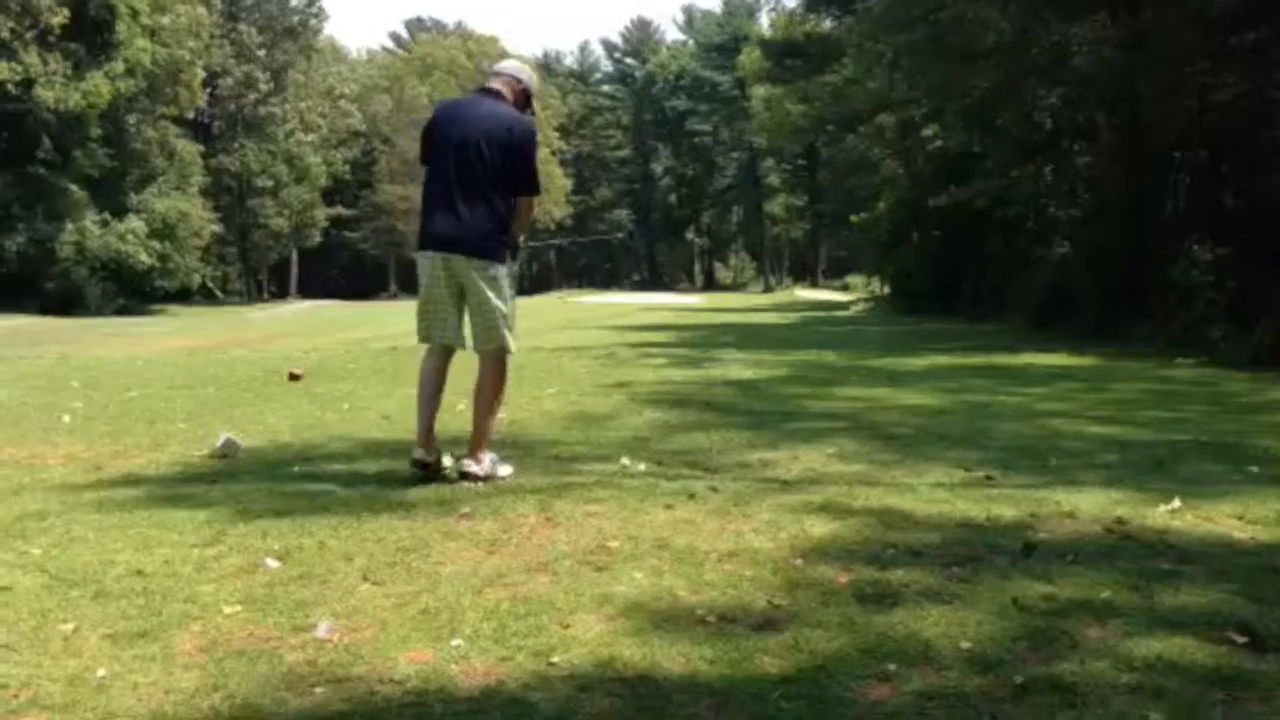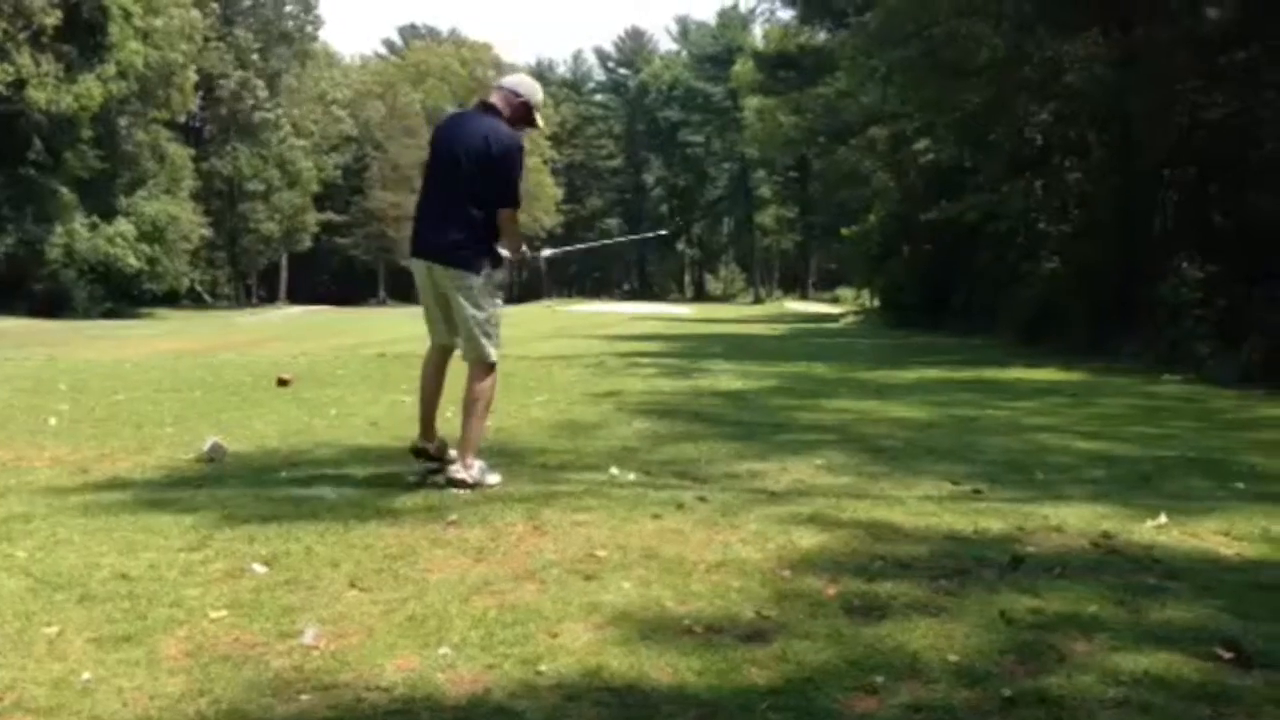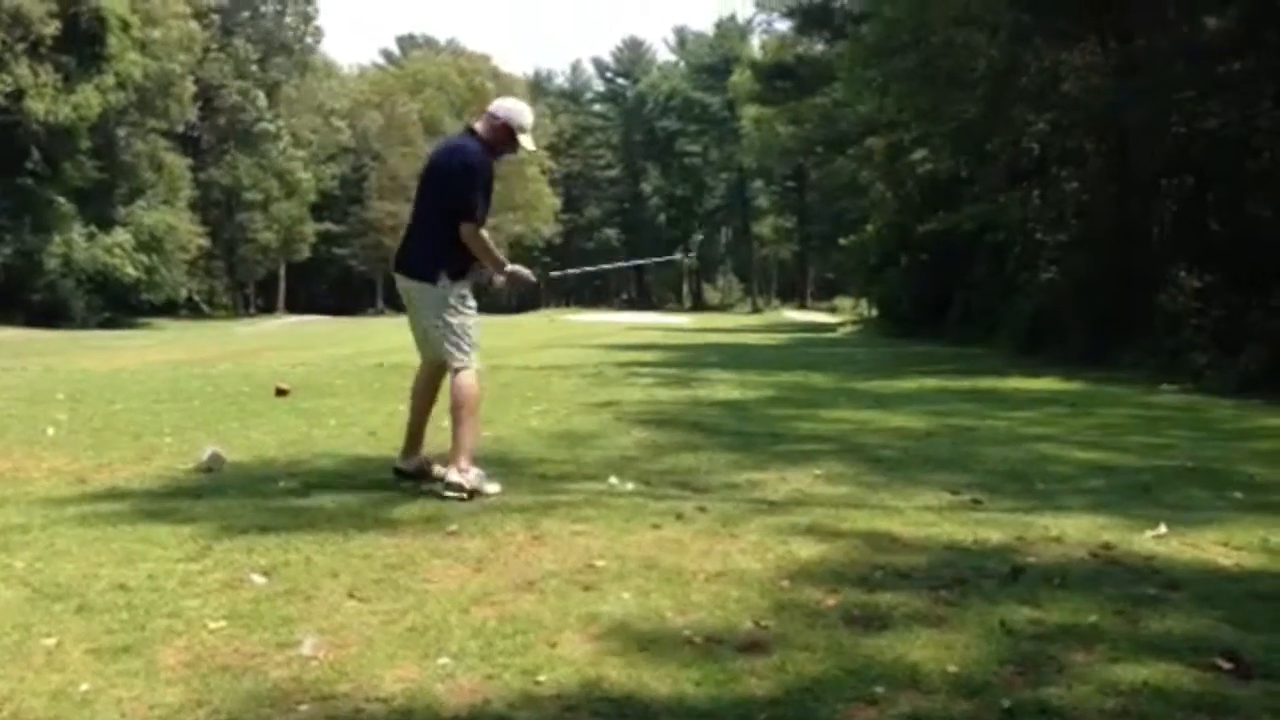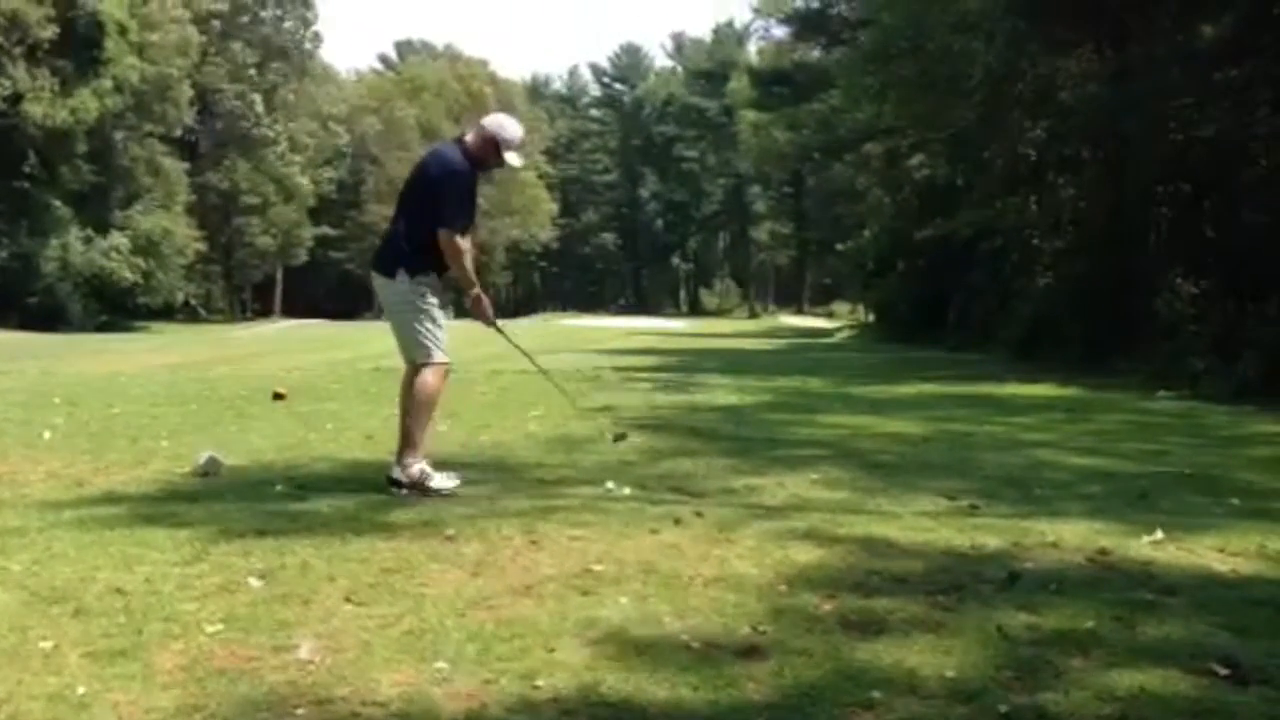
dt=0.3s
person 1, frame 1
left shoulder: (443, 115)
right shoulder: (518, 127)
left elbow: (432, 174)
right elbow: (524, 202)
right wrist: (513, 238)
left hip: (434, 245)
right hip: (486, 250)
left knee: (439, 346)
right knee: (493, 352)
left ankle: (426, 446)
right ankle: (478, 456)
person 1, frame 2
left shoulder: (448, 126)
right shoulder: (506, 141)
right elbow: (505, 215)
left wrist: (500, 245)
right wrist: (516, 248)
left hip: (425, 253)
right hip: (468, 261)
left knee: (441, 345)
right knee: (482, 360)
left ankle: (427, 439)
right ankle: (466, 463)
person 1, frame 3
left shoulder: (455, 149)
right shoulder: (474, 159)
right elbow: (470, 232)
left wrist: (488, 267)
right wrist: (505, 269)
left hip: (417, 270)
right hip: (438, 276)
left knee: (435, 361)
right knee: (465, 365)
left ankle: (410, 457)
right ankle: (461, 470)
person 1, frame 4
left shoulder: (455, 162)
right shoulder: (453, 167)
left elbow: (459, 235)
right elbow: (448, 239)
left wrist: (466, 284)
right wrist: (474, 291)
left hip: (408, 272)
right hip: (405, 274)
left knee: (420, 363)
right knee: (435, 362)
left ankle: (406, 461)
right ankle: (411, 464)
